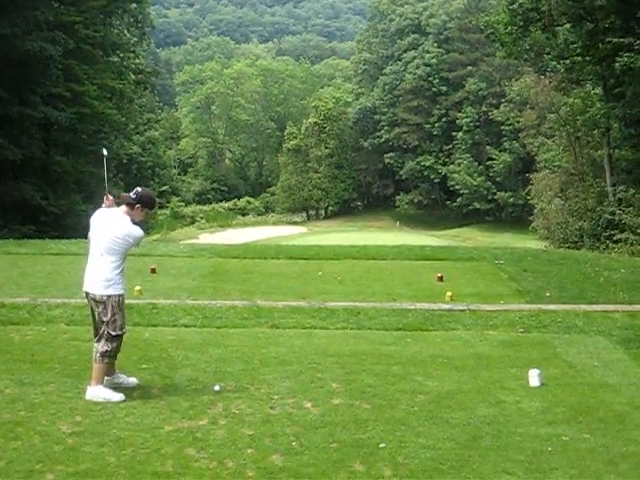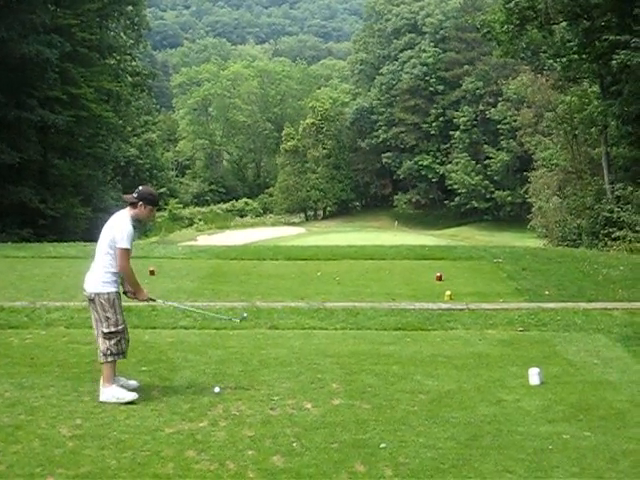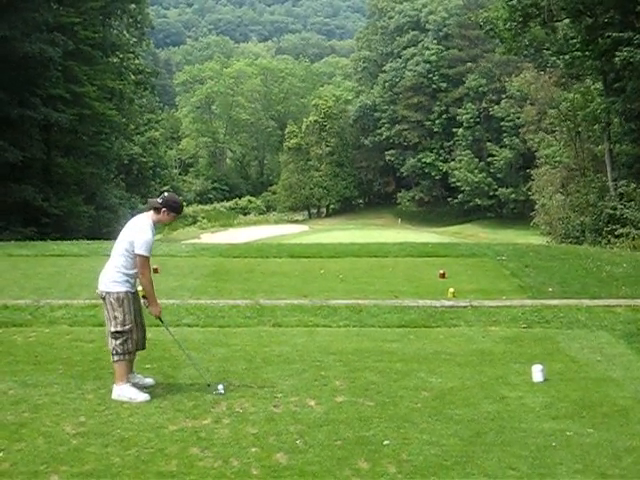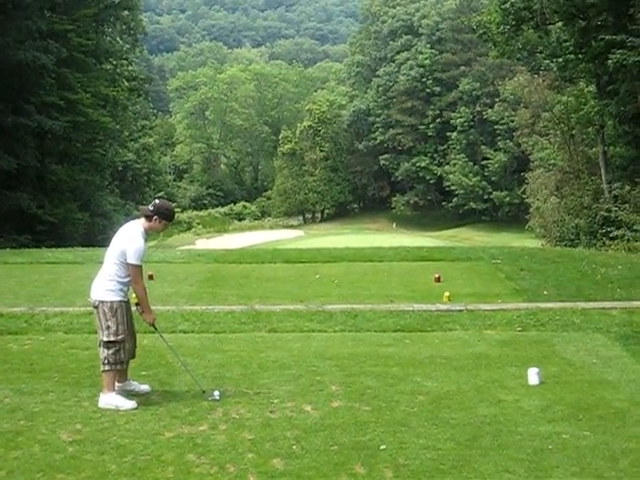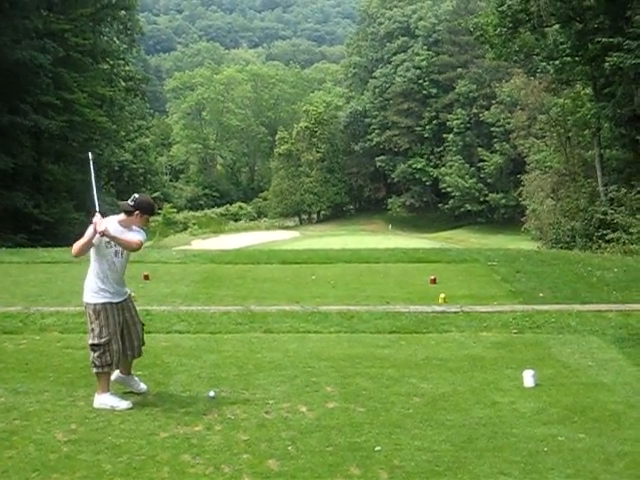
dt=1s
person 1, frame 1
left shoulder: (99, 214)
right shoulder: (135, 233)
right wrist: (113, 209)
left hip: (91, 285)
right hip: (108, 289)
left knee: (109, 334)
right knee: (108, 336)
left ankle: (110, 375)
right ankle: (95, 387)
person 1, frame 2
left shoulder: (122, 219)
right shoulder: (125, 226)
right elbow: (123, 266)
left wrist: (127, 287)
right wrist: (139, 290)
left hip: (104, 285)
right hip: (102, 287)
left knee: (112, 333)
right knee: (114, 334)
left ankle: (110, 377)
right ankle: (108, 388)
person 1, frame 3
left shoulder: (143, 220)
right shoulder: (145, 232)
right elbow: (144, 272)
left wrist: (149, 296)
right wrist: (153, 303)
left hip: (124, 285)
right hip: (115, 287)
left knee: (135, 330)
right knee: (123, 334)
left ankle: (129, 375)
right ankle: (121, 386)
person 1, frame 4
left shoulder: (134, 227)
right shoulder: (136, 241)
right elbow: (137, 281)
left wrist: (142, 303)
right wrist: (147, 310)
left hip: (116, 293)
right hip: (109, 295)
left knee: (126, 340)
right knee: (114, 342)
left ankle: (122, 382)
right ankle: (107, 395)
person 1, frame 5
left shoulder: (137, 232)
right shoulder: (101, 223)
left elbow: (134, 246)
right elbow: (76, 252)
left wrist: (109, 235)
right wrist: (93, 234)
left hip: (121, 294)
right hip: (99, 297)
left knee: (133, 335)
right knee: (105, 344)
left ankle: (124, 374)
right ankle: (102, 395)
